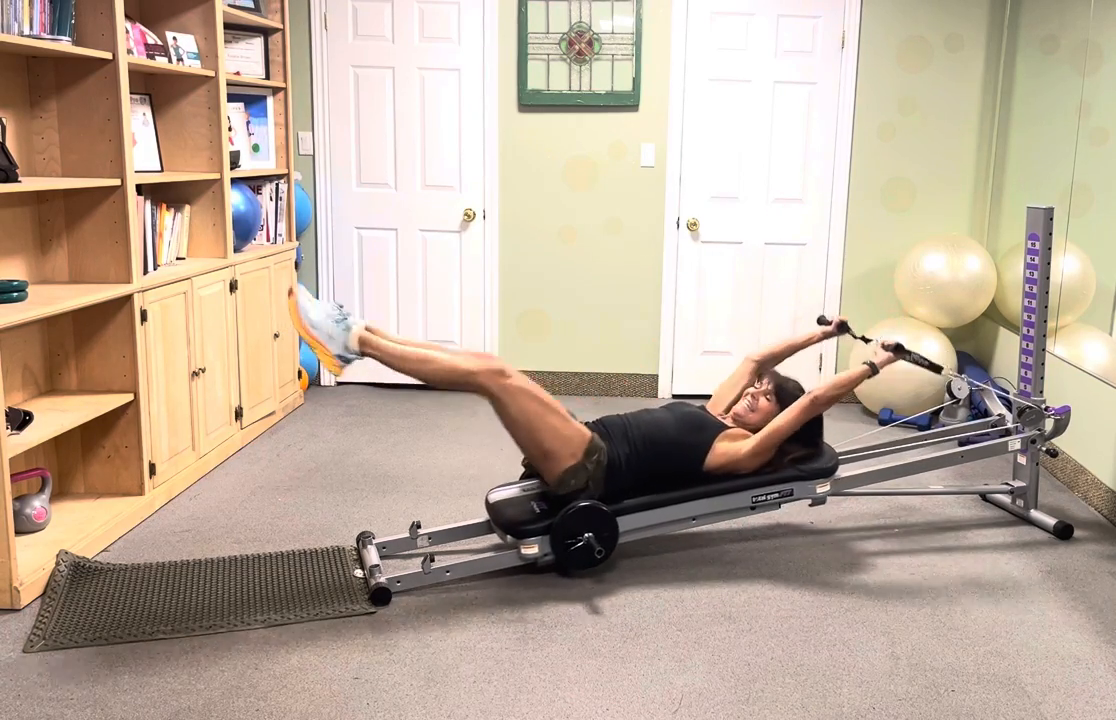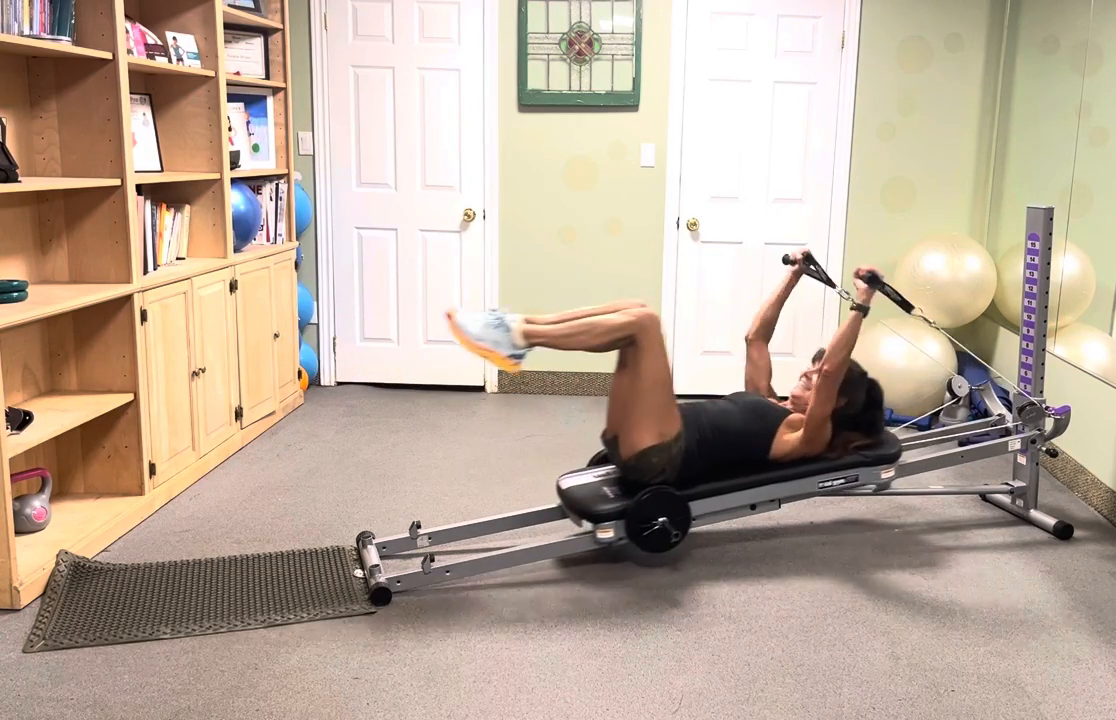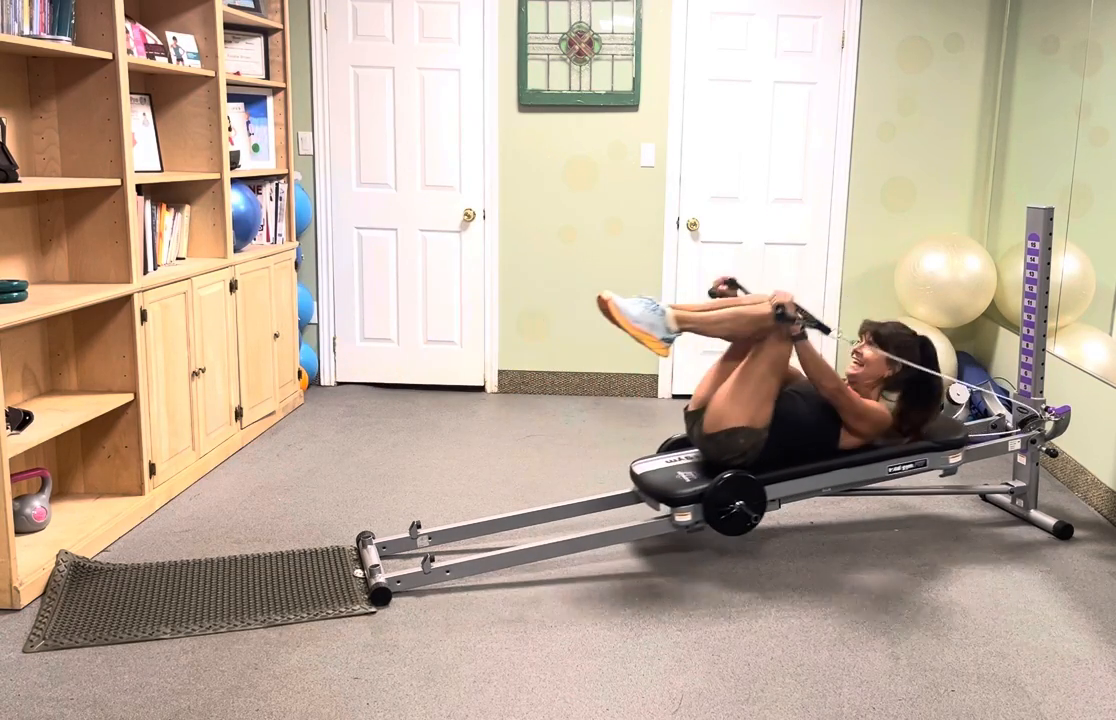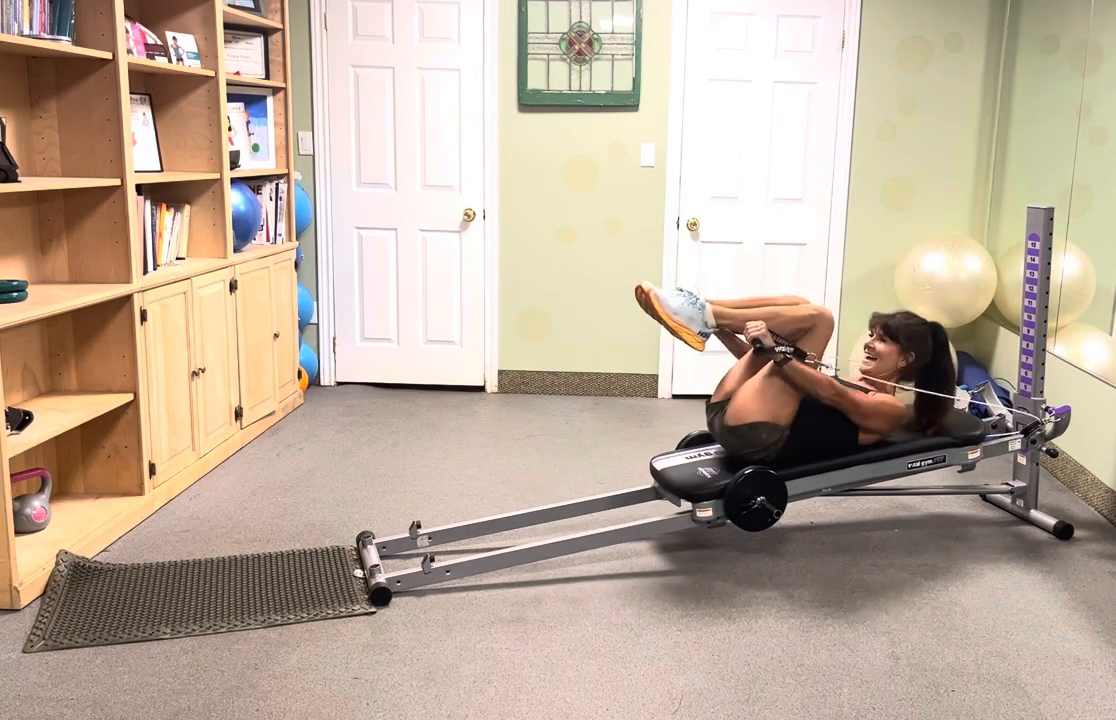
dt=0.4s
person 1, frame 1
left shoulder: (750, 451)
right shoulder: (716, 419)
left elbow: (810, 403)
right elbow: (754, 361)
left wrist: (871, 366)
right wrist: (822, 334)
left hip: (590, 472)
right hip: (588, 451)
left knee: (493, 372)
right knee: (492, 359)
left ankle: (358, 342)
right ankle: (363, 335)
person 1, frame 2
left shoulder: (813, 436)
right shoulder: (769, 403)
left elbow: (836, 370)
right elbow: (757, 337)
left wrist: (859, 307)
right wrist: (792, 279)
left hip: (659, 458)
right hip: (633, 445)
left knee: (643, 319)
right knee: (635, 314)
left ankle: (520, 337)
right ankle: (520, 328)
person 1, frame 3
left shoulder: (876, 418)
right shoulder: (831, 394)
left elbow: (833, 387)
right elbow: (777, 367)
left wrist: (793, 329)
right wrist: (729, 303)
left hip: (735, 441)
right hip: (706, 423)
left knee: (777, 314)
right knee: (767, 310)
left ankle: (669, 322)
right ankle: (669, 320)
person 1, frame 4
left shoulder: (890, 410)
right shoulder: (849, 386)
left elbow: (830, 393)
left wrist: (775, 351)
right wrist: (721, 329)
left hip: (756, 435)
right hip: (727, 417)
left knee: (818, 318)
right knee: (797, 309)
left ankle: (707, 316)
right ankle: (703, 316)
